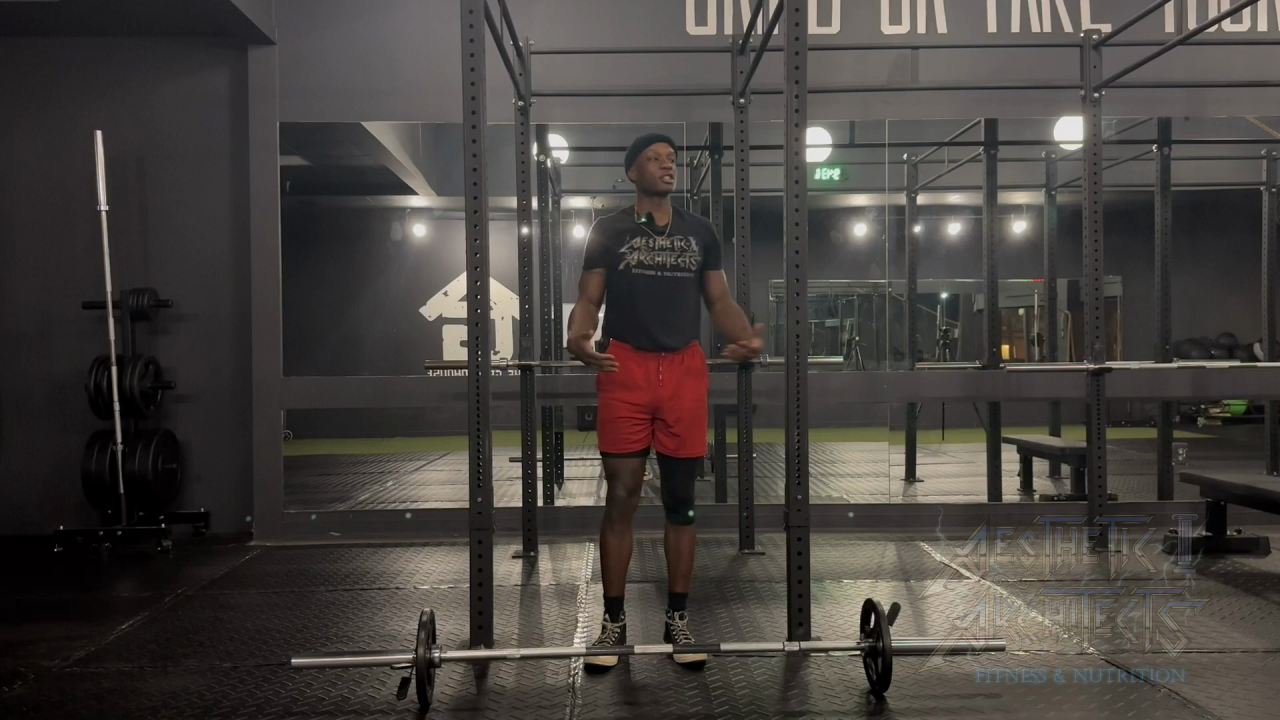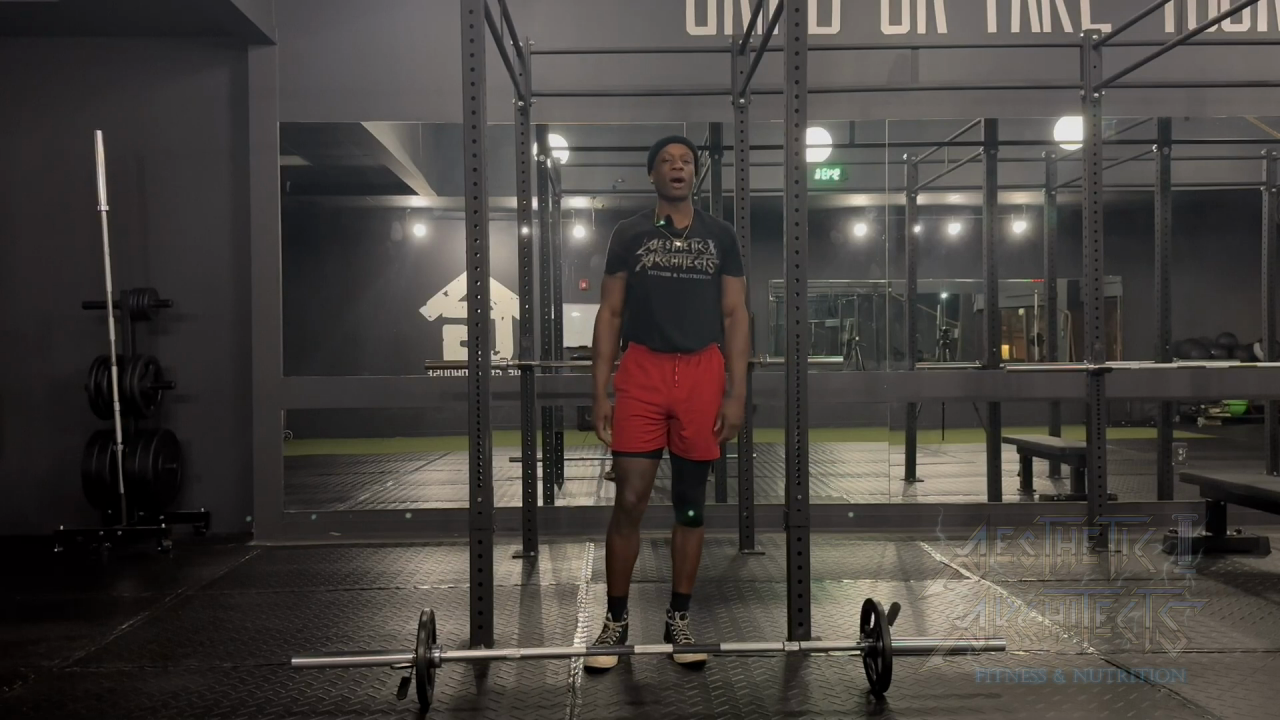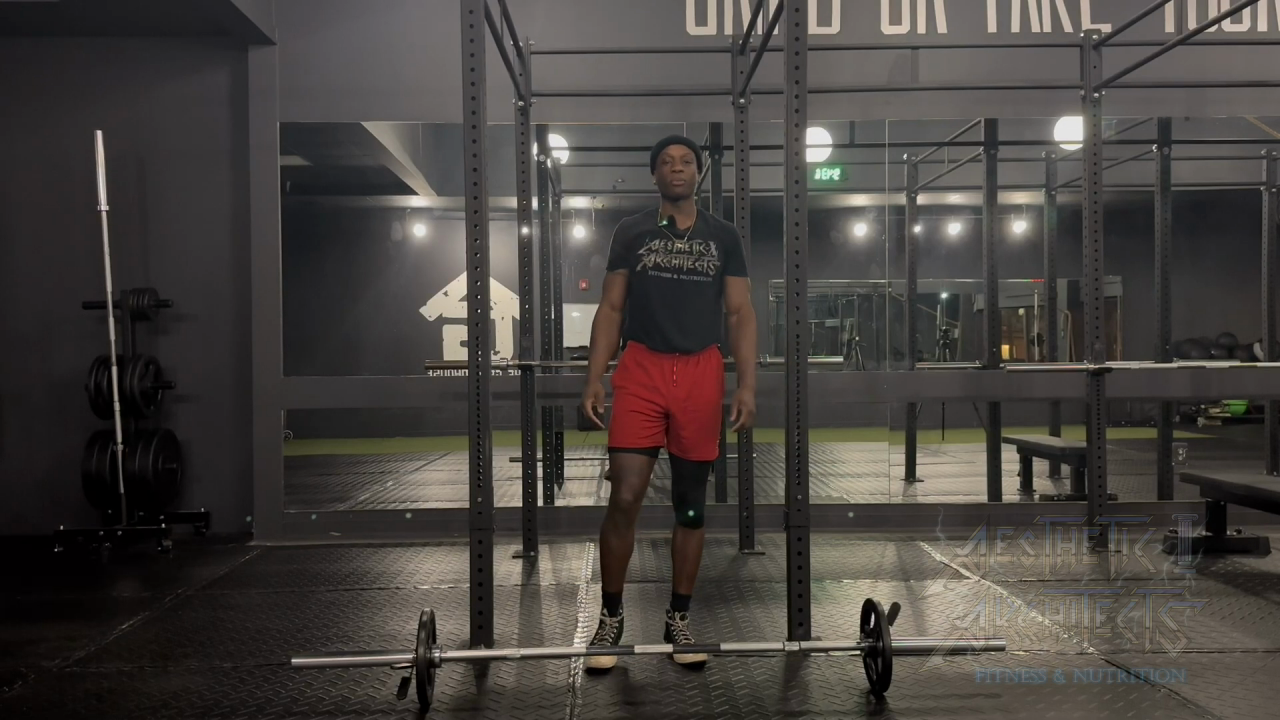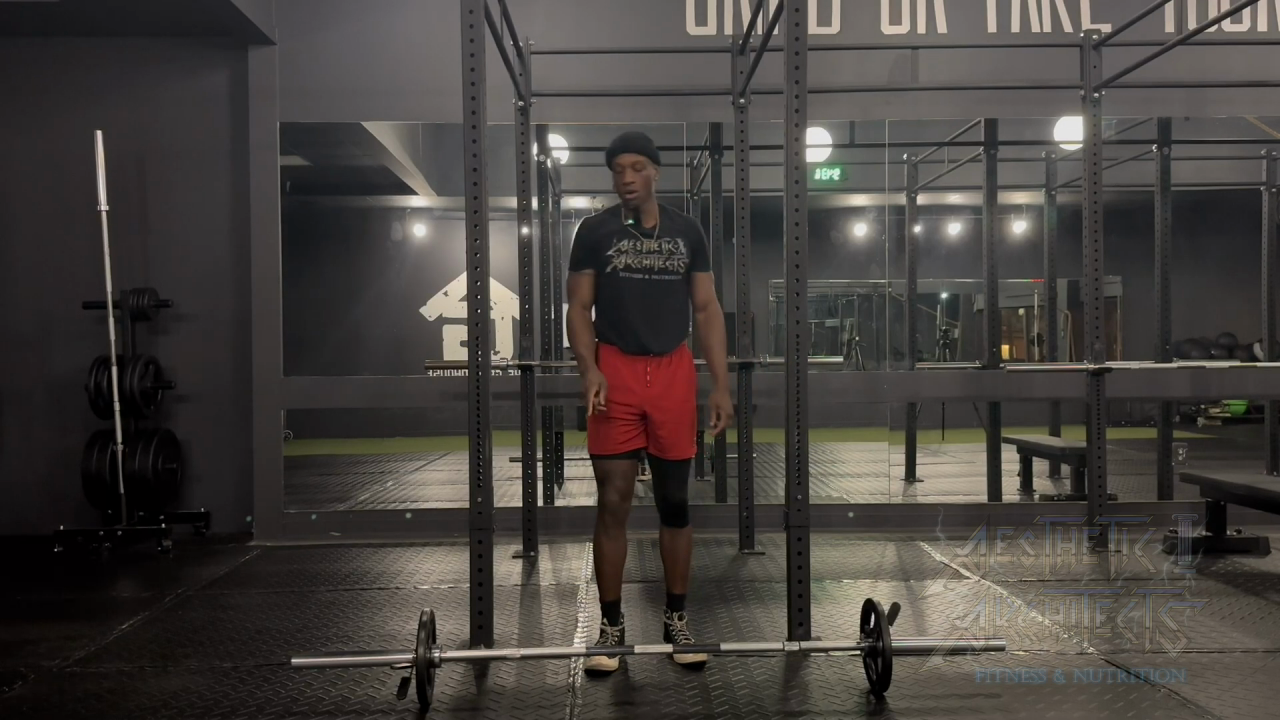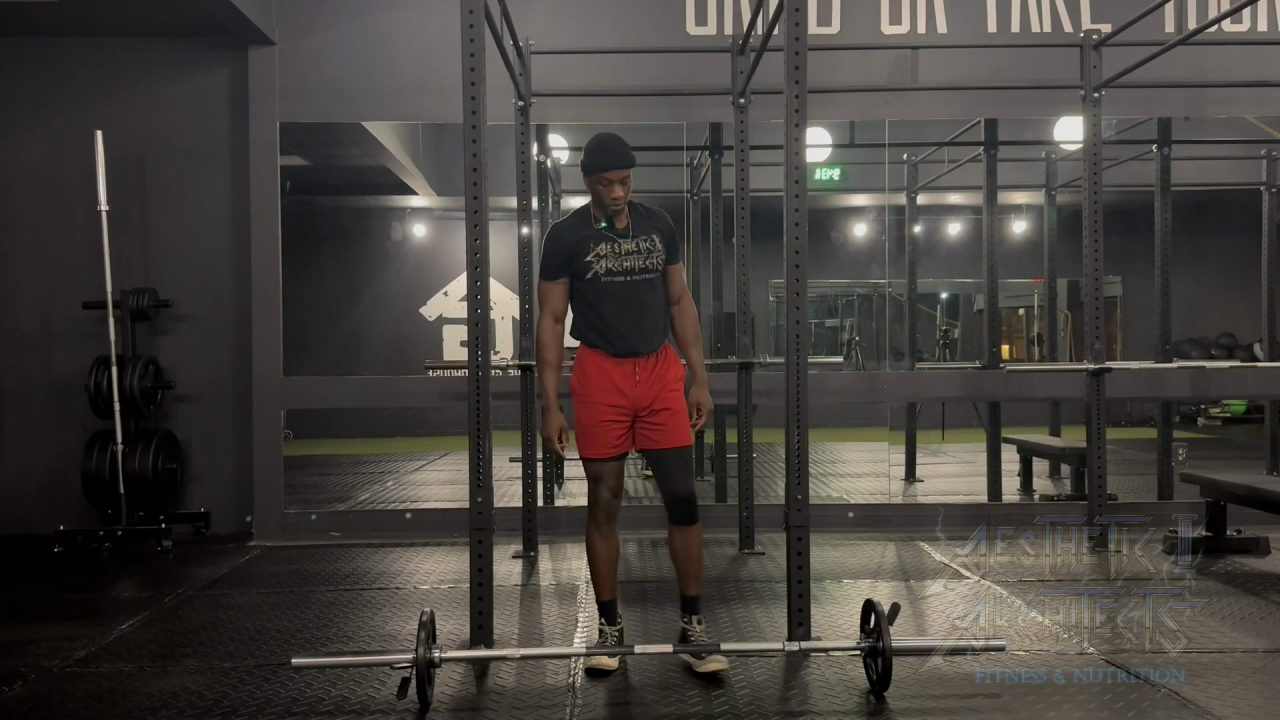
dt=0.7s
person 1, frame 1
left shoulder: (701, 232)
right shoulder: (609, 231)
left elbow: (720, 302)
right elbow: (587, 303)
left wrist: (747, 335)
right wrist: (579, 341)
left hip: (685, 372)
right hip: (626, 370)
left knee: (682, 500)
right knee: (621, 499)
left ankle: (678, 619)
right ankle: (614, 621)
person 1, frame 2
left shoulder: (721, 236)
right shoulder: (629, 234)
left elbow: (735, 315)
right elbow: (611, 315)
left wrist: (736, 393)
right wrist: (600, 392)
left hip: (702, 374)
right hip: (642, 374)
left knee: (690, 503)
right knee: (629, 501)
left ankle: (678, 618)
right ankle: (616, 619)
person 1, frame 3
left shoulder: (723, 237)
right shoulder: (631, 232)
left elbow: (740, 313)
right elbow: (611, 309)
left wrist: (747, 384)
right wrist: (594, 378)
left hip: (701, 375)
right hip: (641, 374)
left knee: (691, 505)
right knee: (625, 499)
left ankle: (678, 619)
right ankle: (610, 617)
person 1, frame 4
left shoulder: (687, 231)
right shoulder: (594, 231)
left elbow: (707, 308)
right elbow: (579, 308)
left wrist: (721, 383)
right wrist: (590, 368)
left hip: (673, 374)
right hip: (616, 372)
left knee: (674, 502)
right knee: (613, 504)
left ankle: (676, 619)
right ankle: (611, 625)
person 1, frame 5
left shoulder: (659, 225)
right shoulder: (565, 236)
left elbow: (680, 303)
right elbow: (551, 321)
left wrist: (699, 378)
right wrist: (551, 404)
left hip: (660, 372)
right hip: (600, 375)
left knee: (683, 499)
right knee: (604, 504)
left ankle: (692, 623)
right ankle: (610, 626)
